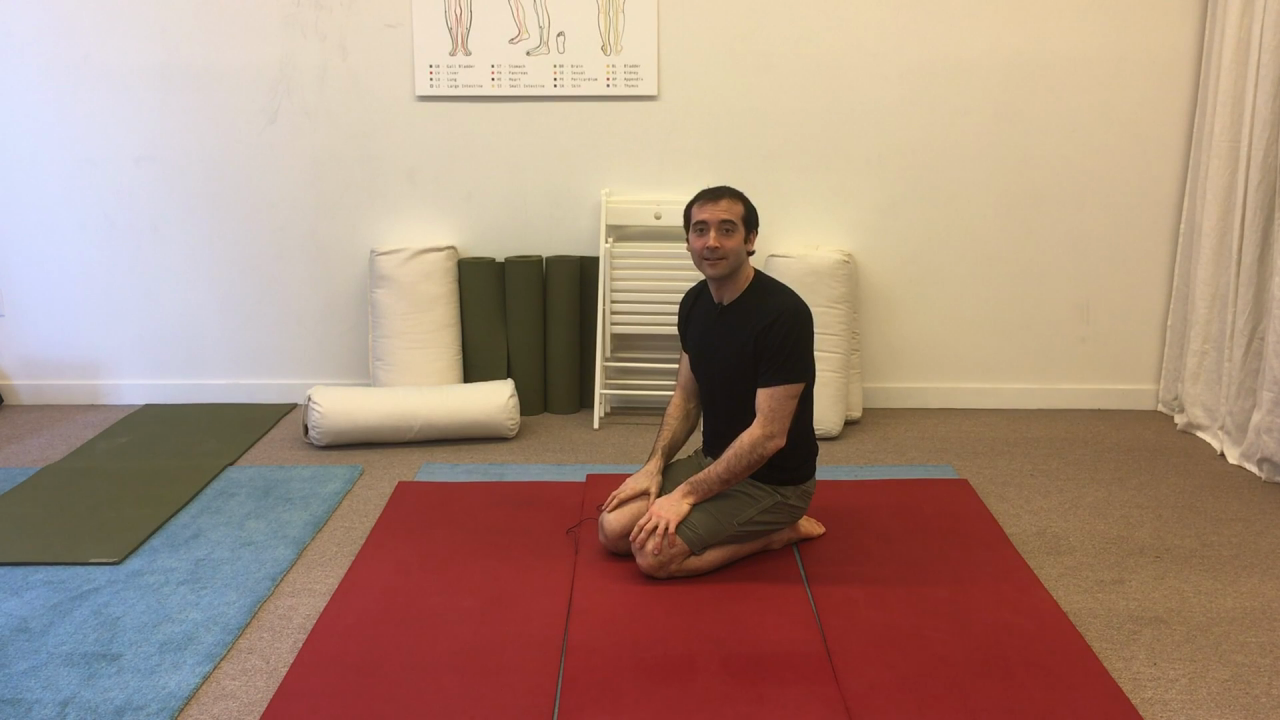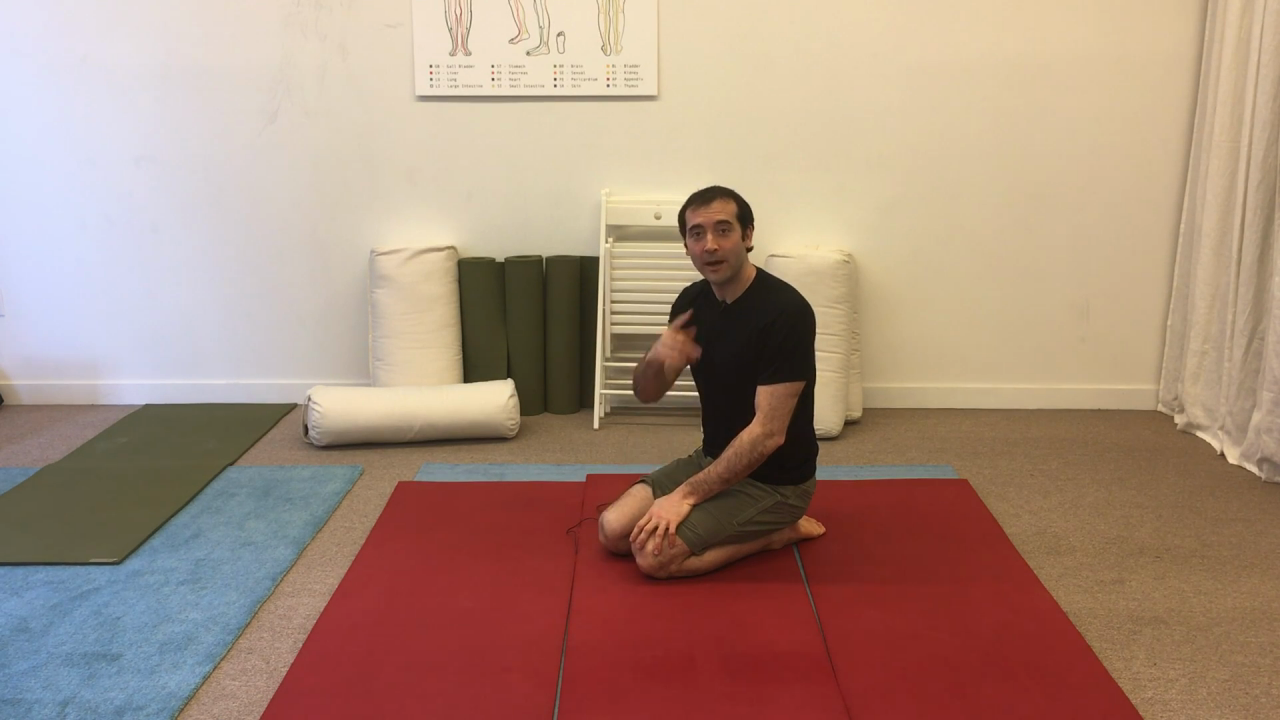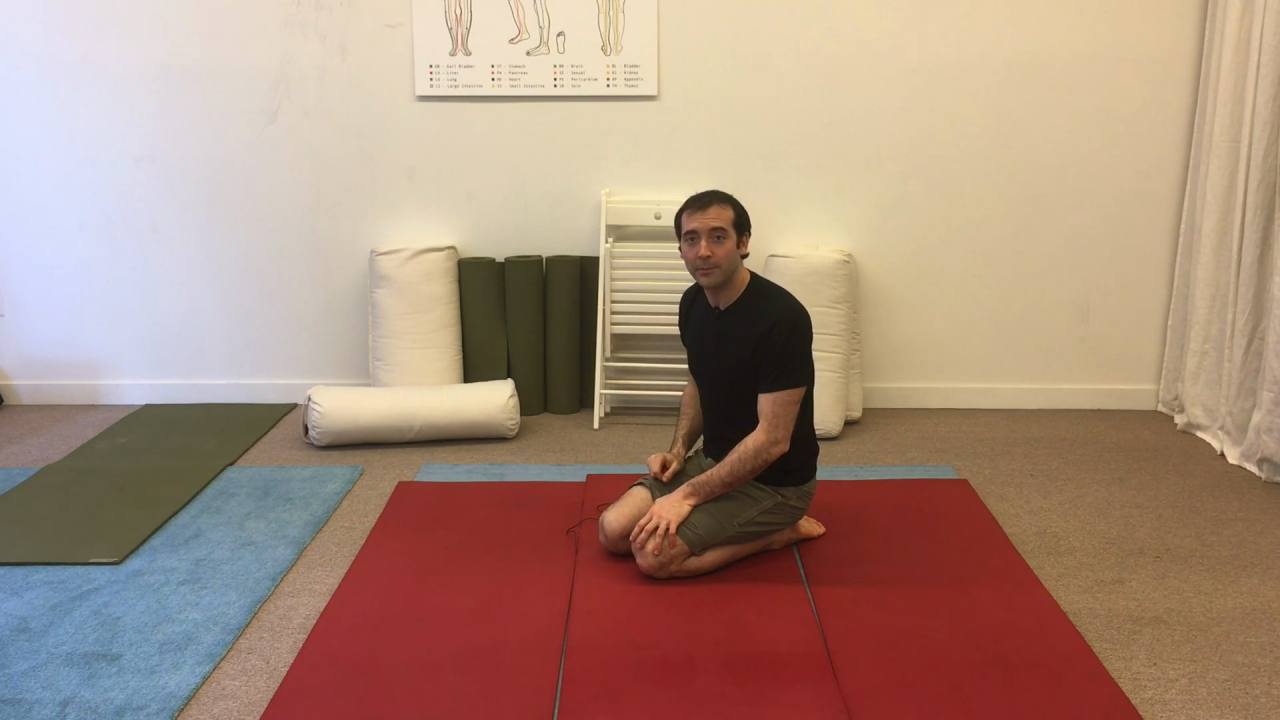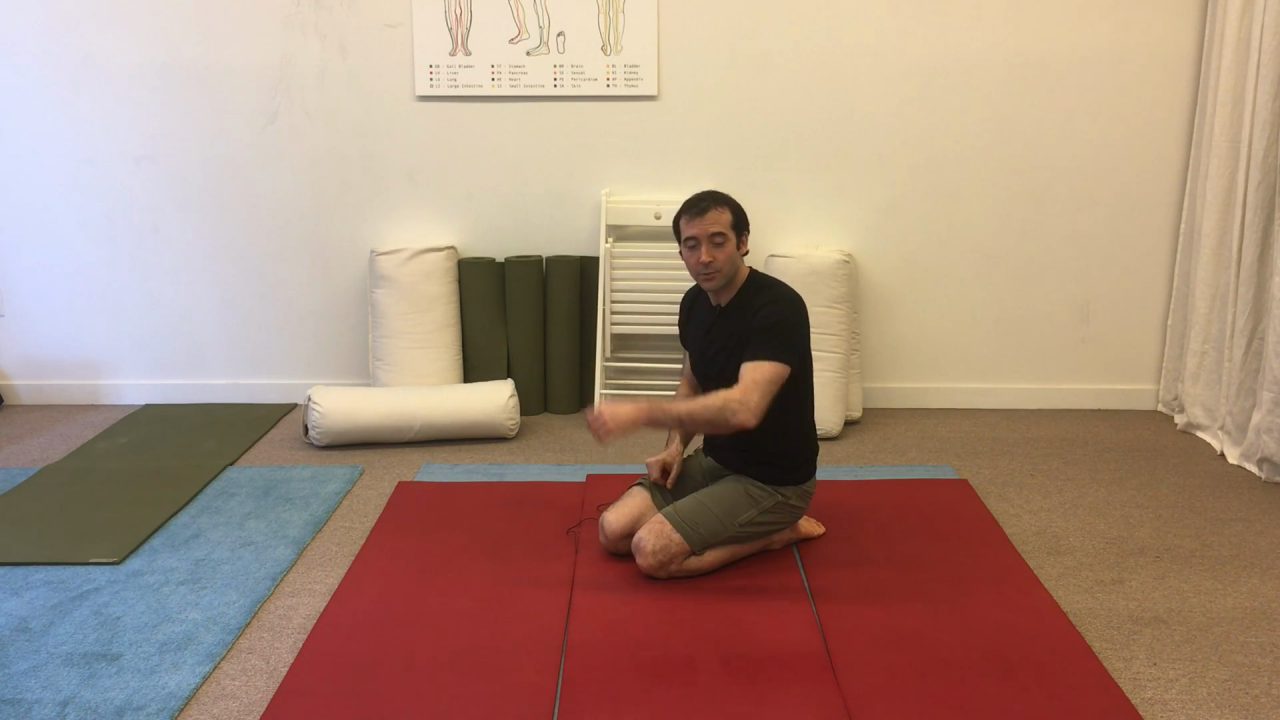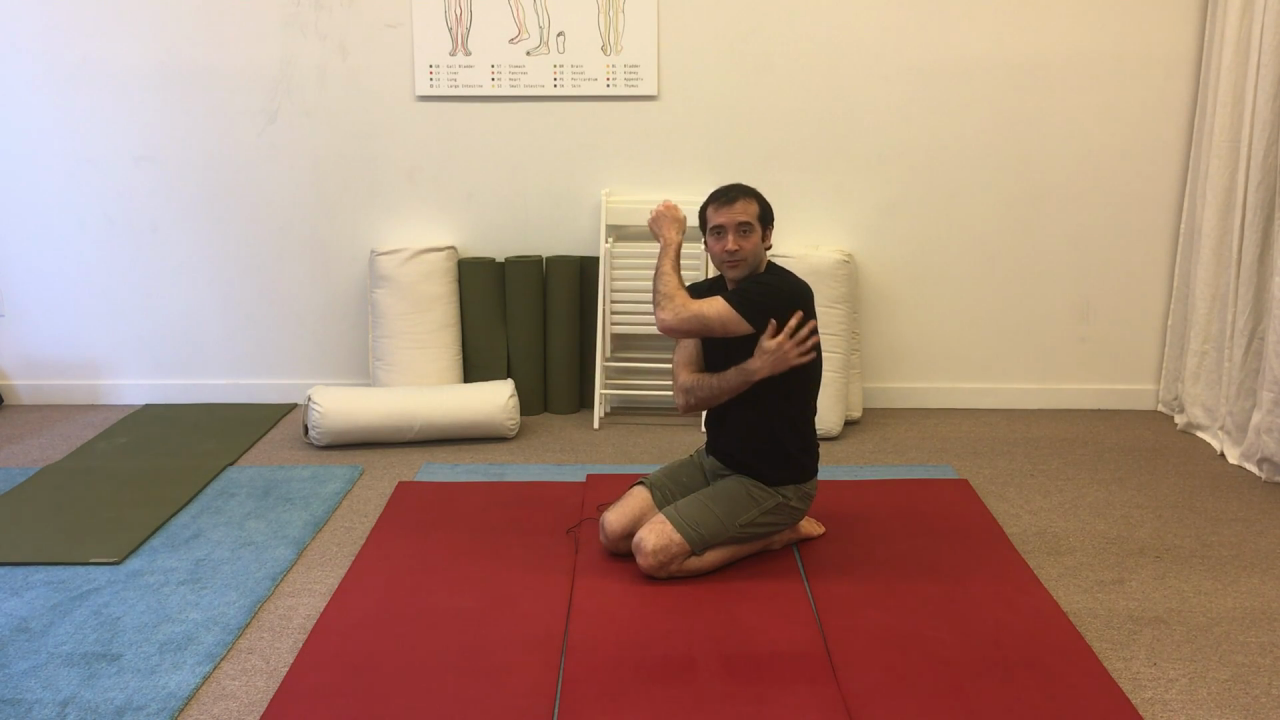
dt=1s
person 1, frame 1
left shoulder: (783, 314)
right shoulder: (695, 303)
left elbow: (768, 435)
right elbow: (686, 397)
left wrist: (687, 495)
right wrist: (655, 465)
left hip: (772, 480)
right hip: (714, 459)
left knee: (654, 554)
right knee: (614, 530)
left ankle: (778, 530)
right ankle: (752, 526)
person 1, frame 2
left shoulder: (785, 312)
right shoulder: (693, 301)
left elbow: (768, 433)
right elbow: (645, 391)
left wrist: (688, 495)
right wrist: (658, 358)
left hip: (772, 480)
right hip: (714, 458)
left knee: (654, 555)
right knee: (614, 531)
left ankle: (779, 530)
right ankle: (756, 527)
person 1, frame 3
left shoulder: (781, 318)
right shoulder: (693, 303)
left elbow: (772, 439)
left wrist: (688, 496)
right wrist: (678, 449)
left hip: (772, 481)
right hip: (715, 459)
left knee: (653, 554)
right knee: (614, 531)
left ankle: (778, 530)
right ankle: (753, 528)
person 1, frame 4
left shoulder: (777, 308)
right shoulder: (694, 302)
left elbow: (744, 410)
left wrist: (640, 412)
right wrist: (675, 448)
left hip: (772, 480)
right hip: (715, 460)
left knee: (652, 552)
right knee: (614, 532)
left ankle: (779, 530)
right ankle: (753, 527)
person 1, frame 5
left shoulder: (783, 294)
right shoulder: (703, 296)
left elbow: (671, 317)
right elbow: (686, 395)
left wrist: (670, 239)
right wrist: (757, 367)
left hip: (774, 482)
right hip: (715, 459)
left knee: (652, 552)
right knee: (615, 532)
left ankle: (778, 530)
right ankle: (759, 526)
